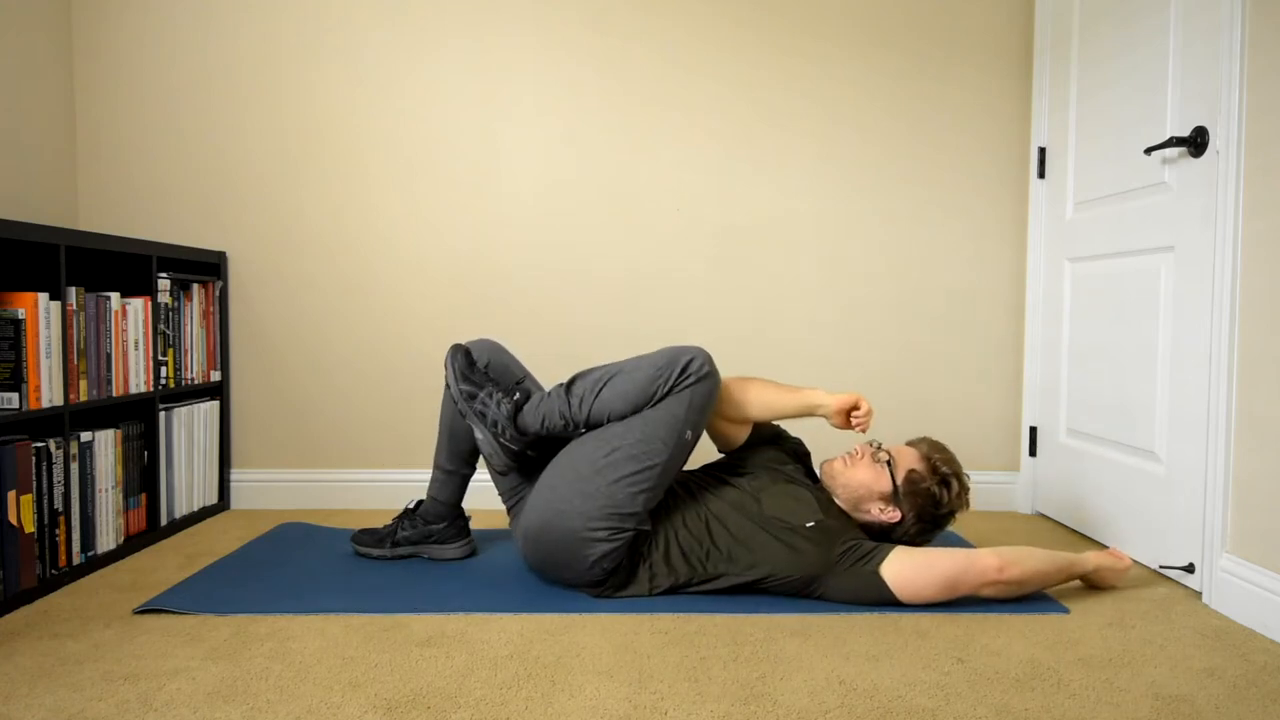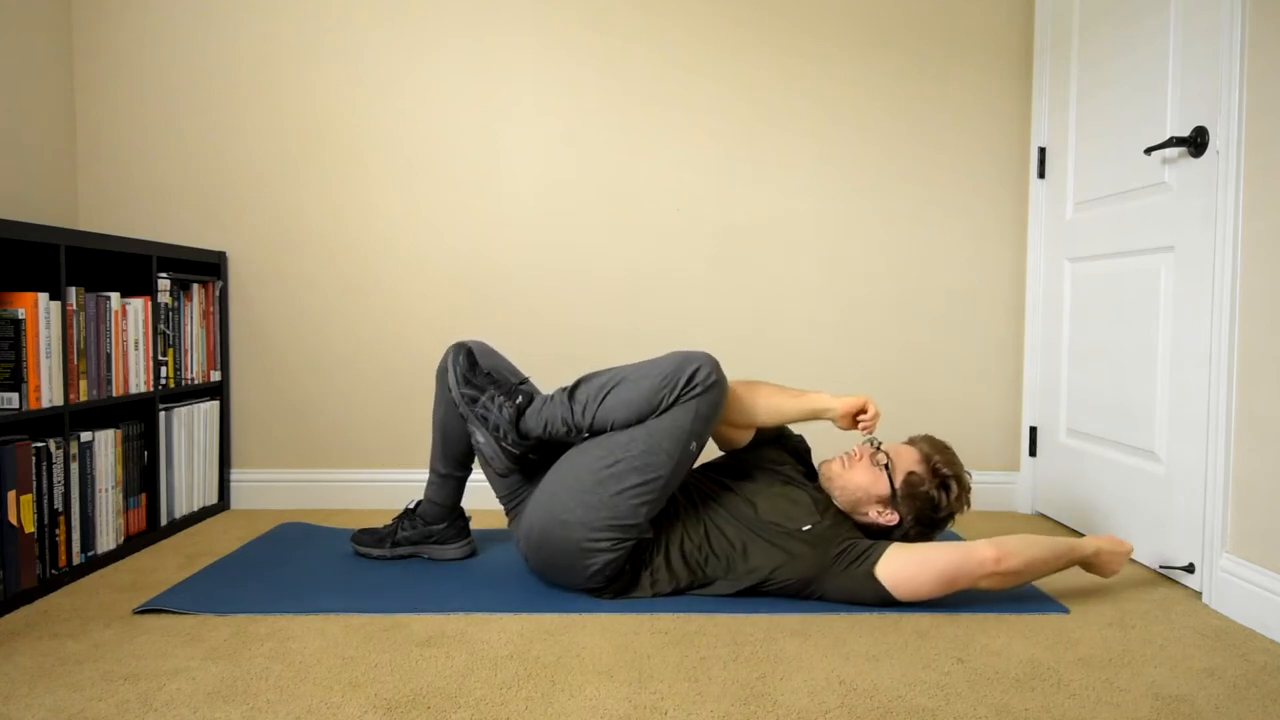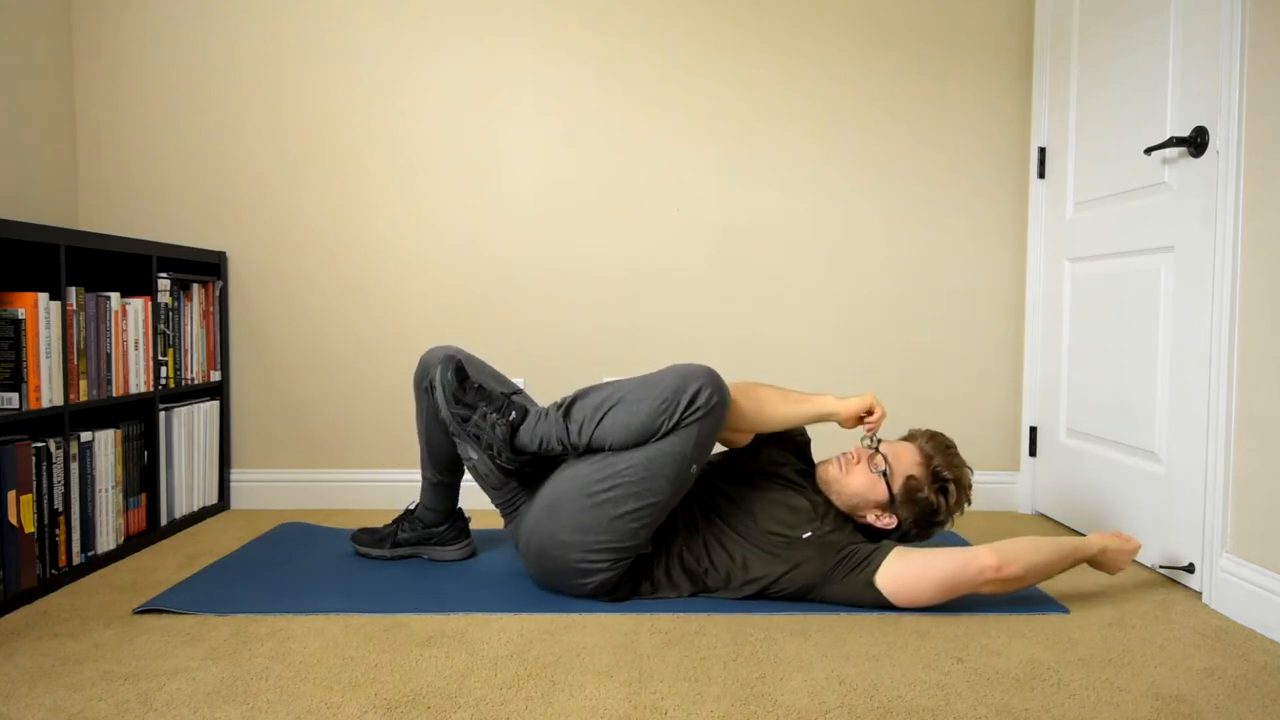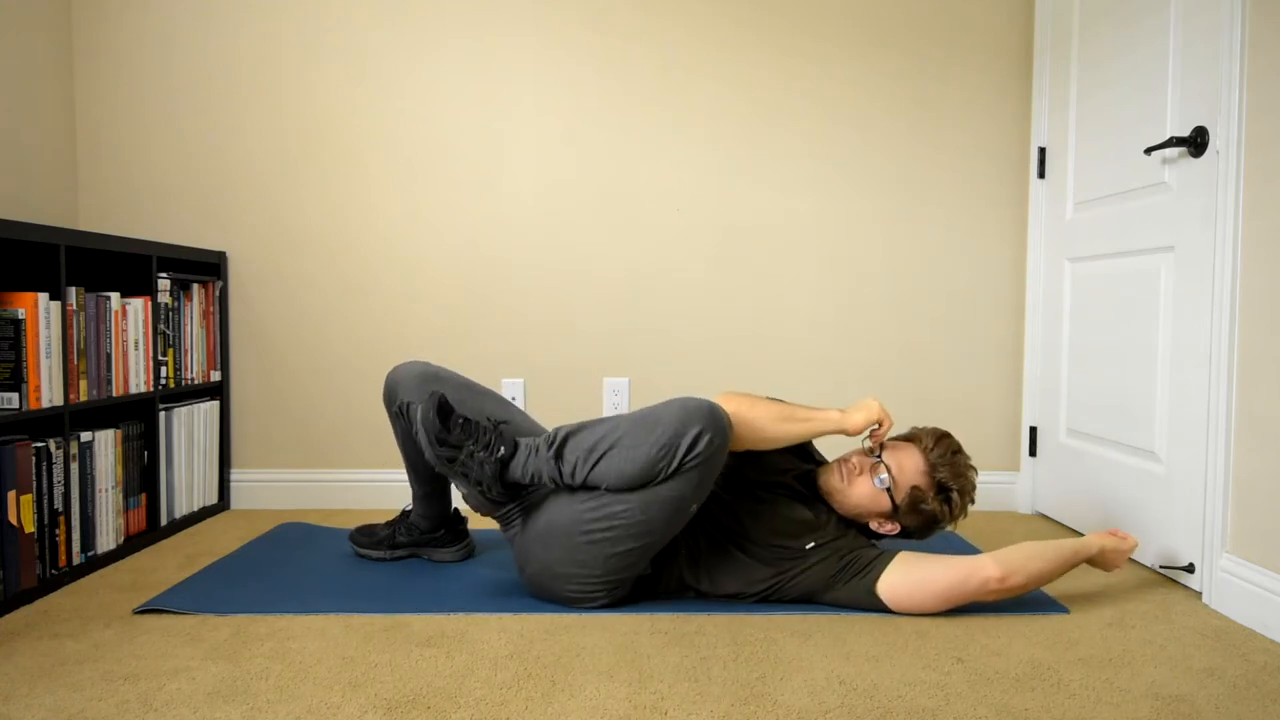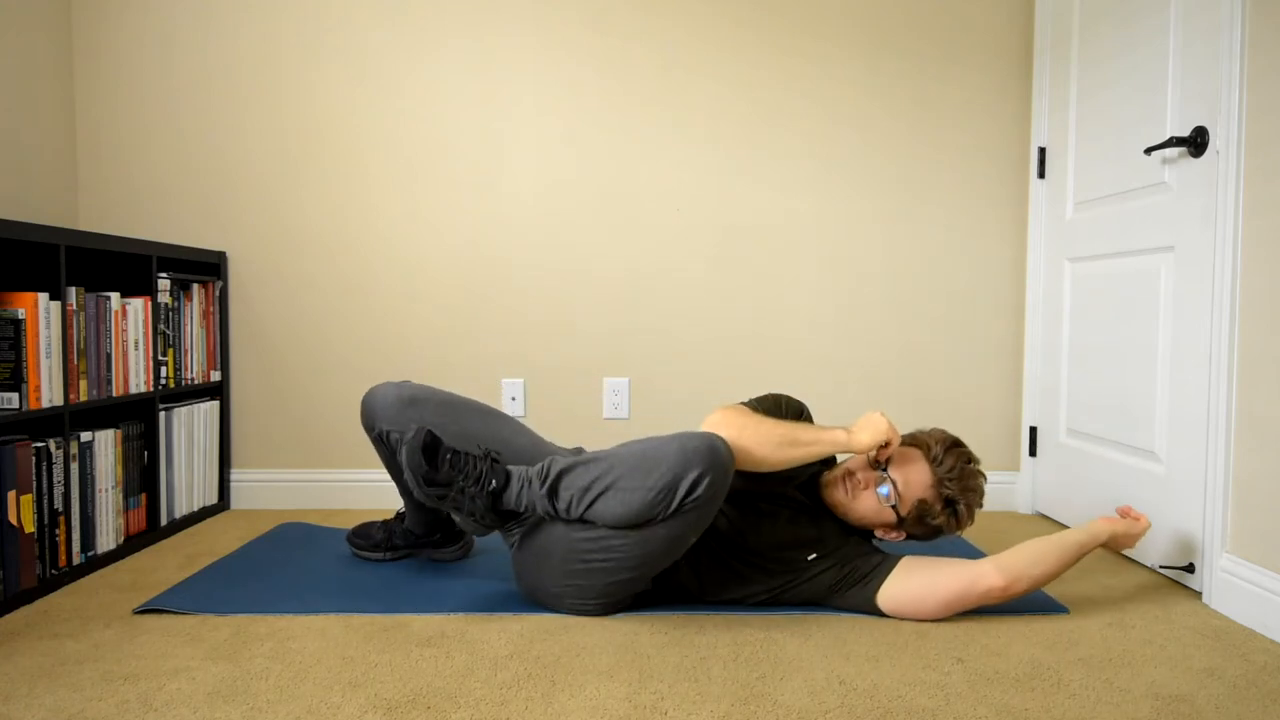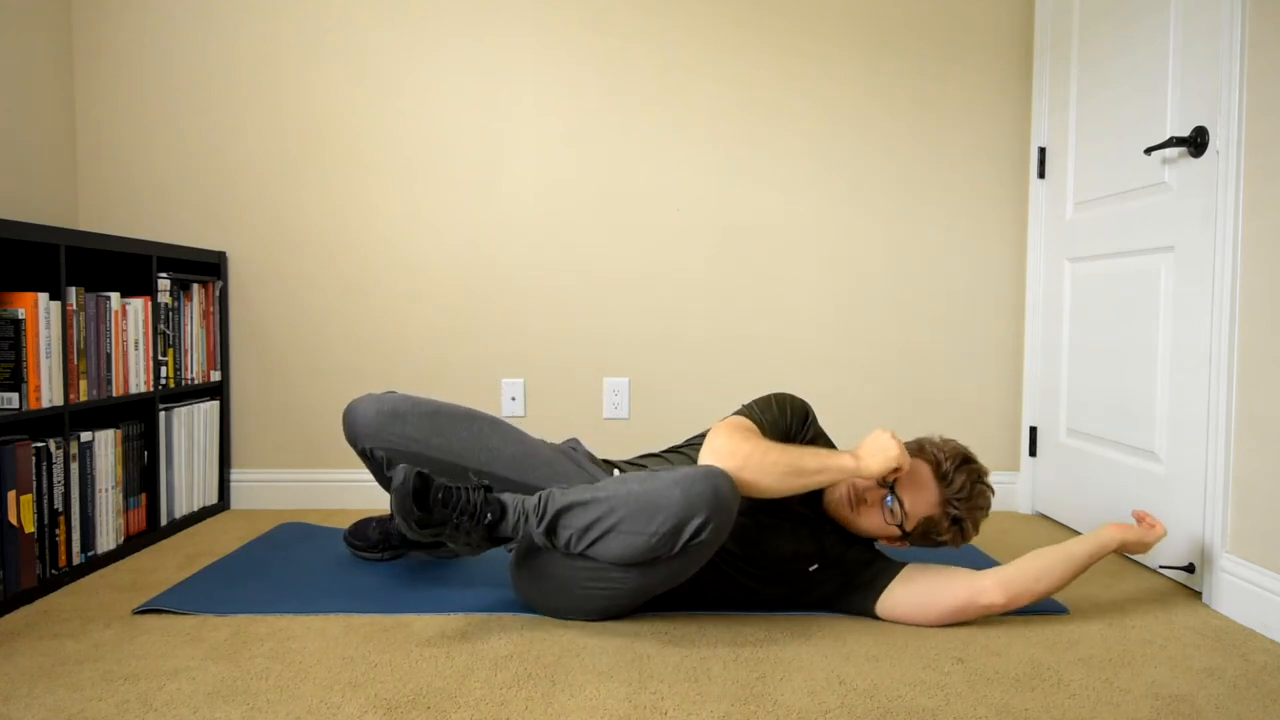
dt=0.4s
person 1, frame 1
left shoulder: (843, 555)
right shoulder: (786, 463)
left elbow: (990, 570)
right elbow: (718, 406)
right wrist: (819, 401)
left hip: (580, 542)
right hip: (553, 506)
left knee: (688, 365)
right knee: (478, 354)
left ankle: (516, 418)
right ankle: (438, 523)
person 1, frame 2
left shoulder: (842, 554)
right shoulder: (785, 458)
left elbow: (986, 560)
right elbow: (724, 409)
right wrist: (827, 404)
left hip: (578, 544)
right hip: (551, 507)
left knee: (696, 371)
right knee: (465, 357)
left ankle: (521, 418)
right ankle: (437, 524)
person 1, frame 3
left shoulder: (842, 555)
right shoulder: (785, 452)
left elbow: (985, 567)
right elbow: (730, 407)
right wrist: (833, 405)
left hip: (575, 553)
right hip: (550, 503)
left knee: (693, 387)
right knee: (441, 366)
left ankle: (514, 433)
right ankle: (436, 525)
person 1, frame 4
left shoulder: (843, 555)
right shoulder: (787, 438)
left elbow: (988, 573)
right elbow: (728, 407)
right wrist: (838, 418)
left hip: (574, 565)
right hip: (558, 496)
left knee: (693, 426)
right knee: (413, 383)
left ankle: (504, 465)
right ankle: (434, 528)
person 1, frame 5
left shoulder: (844, 562)
right shoulder: (787, 418)
left elbow: (992, 576)
right elbow: (722, 427)
right wrist: (844, 438)
left hip: (571, 576)
right hip: (564, 494)
left knee: (698, 463)
right knee: (390, 406)
left ankle: (494, 496)
right ankle: (434, 529)
person 1, frame 6
left shoulder: (846, 567)
right shoulder: (790, 419)
left elbow: (990, 591)
right elbow: (723, 454)
right wrist: (851, 461)
left hip: (570, 580)
right hip: (575, 481)
left knee: (703, 499)
right knee: (372, 420)
left ankle: (491, 520)
right ankle: (423, 526)
